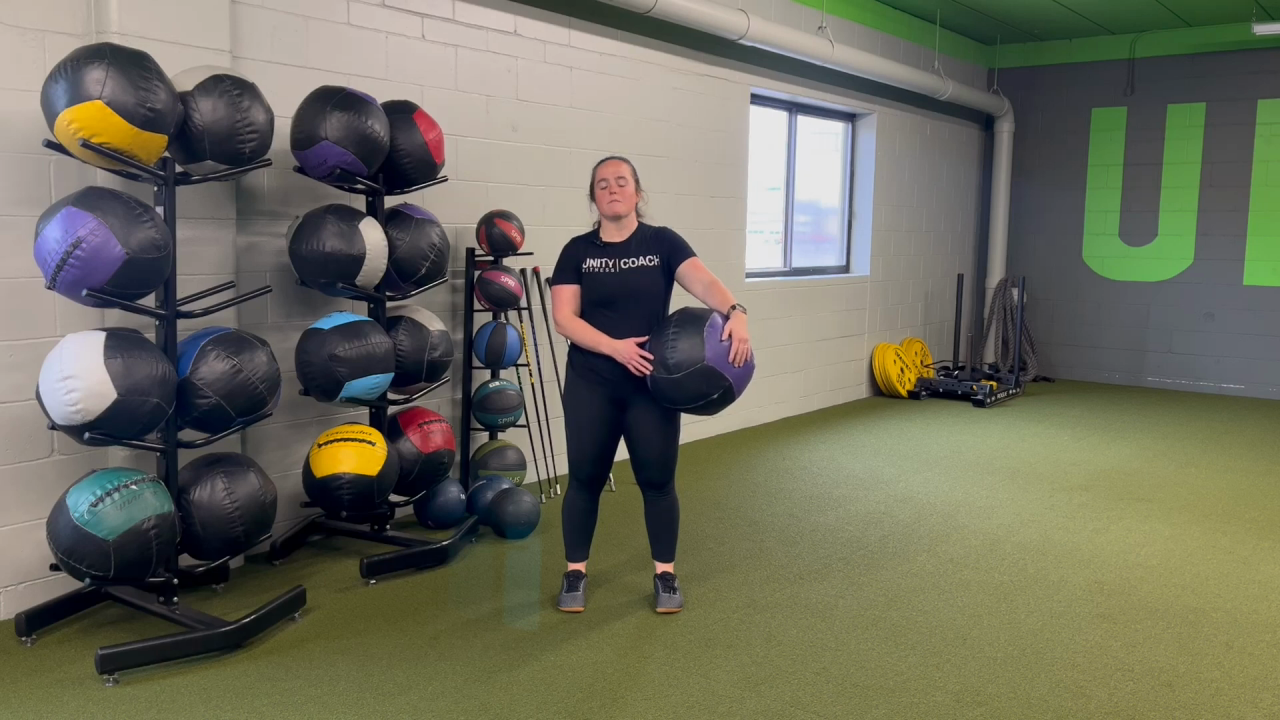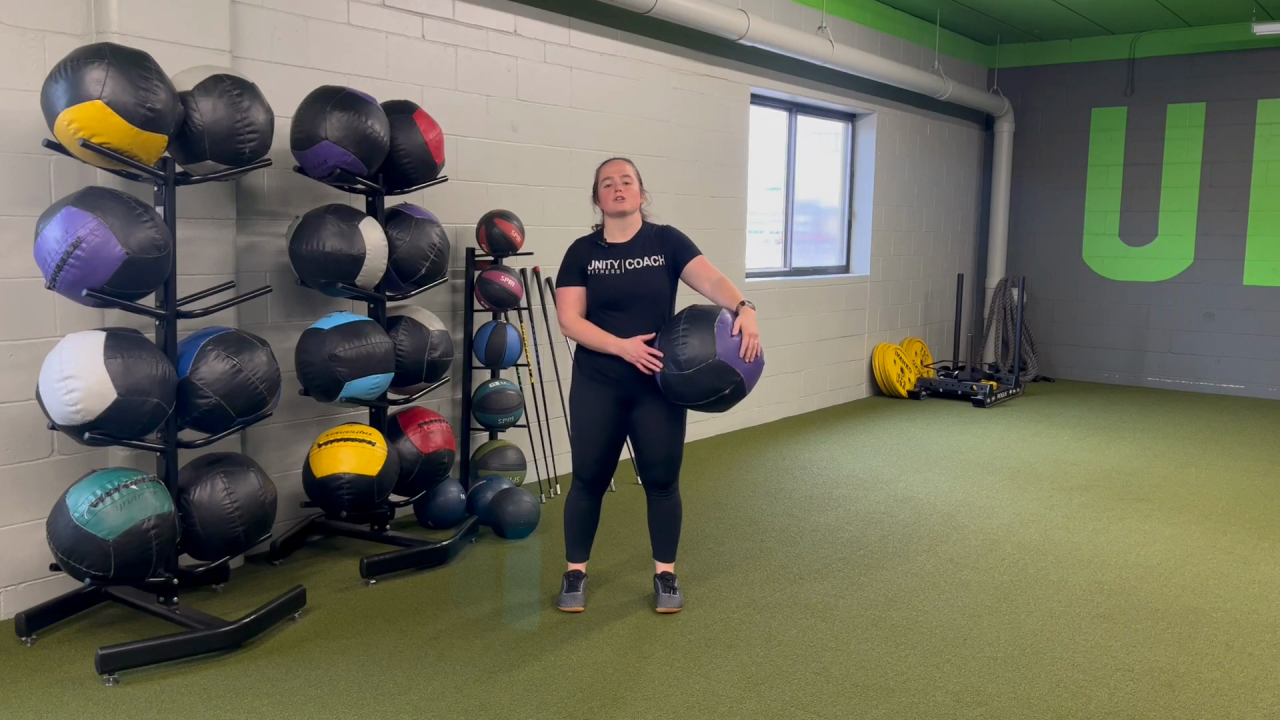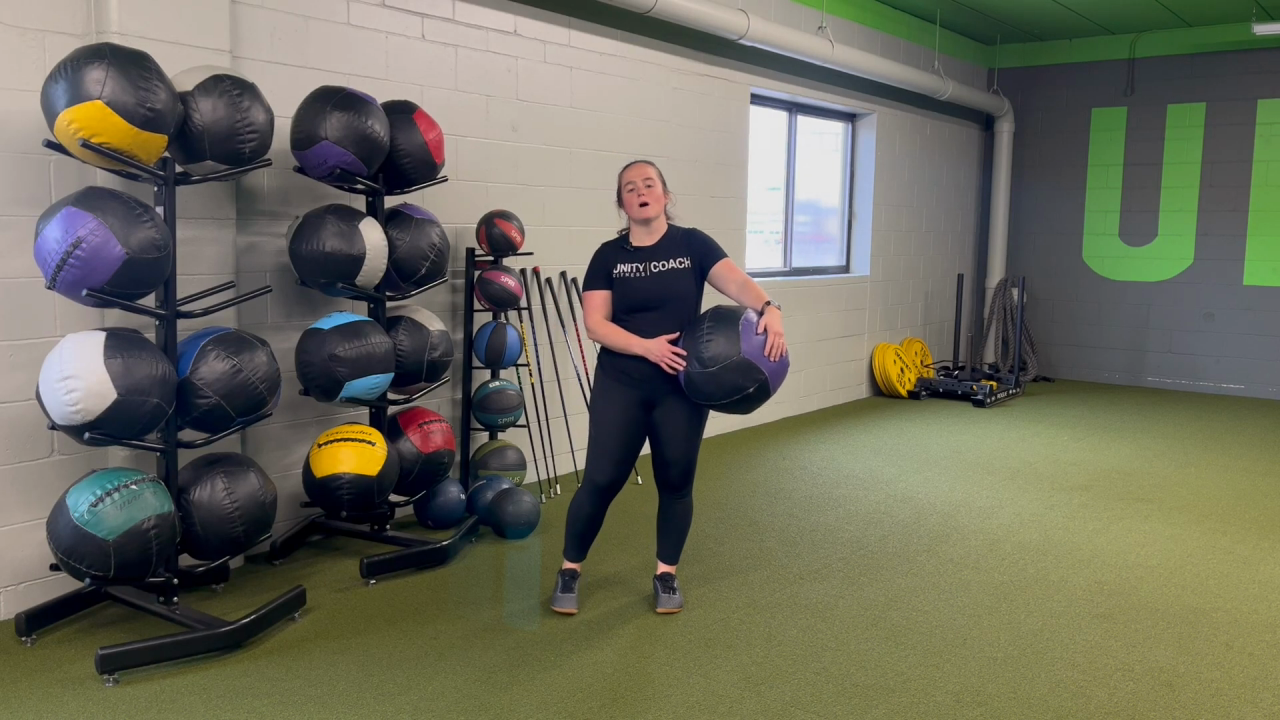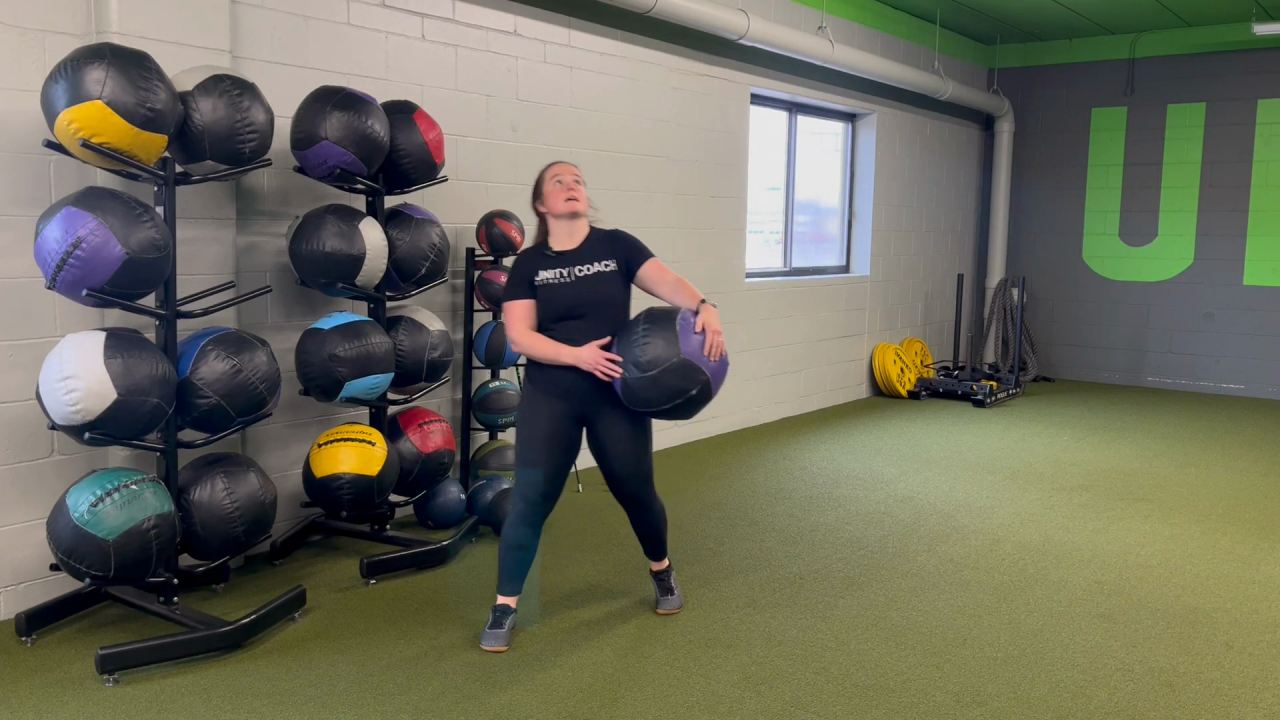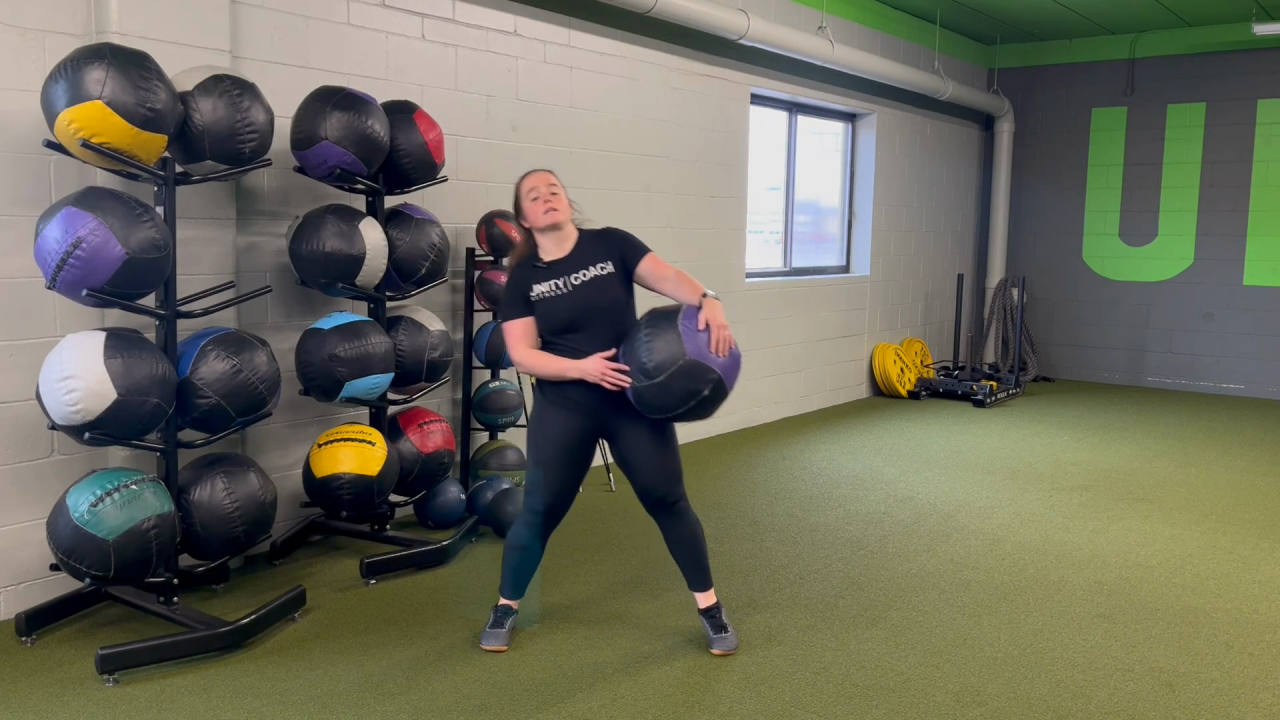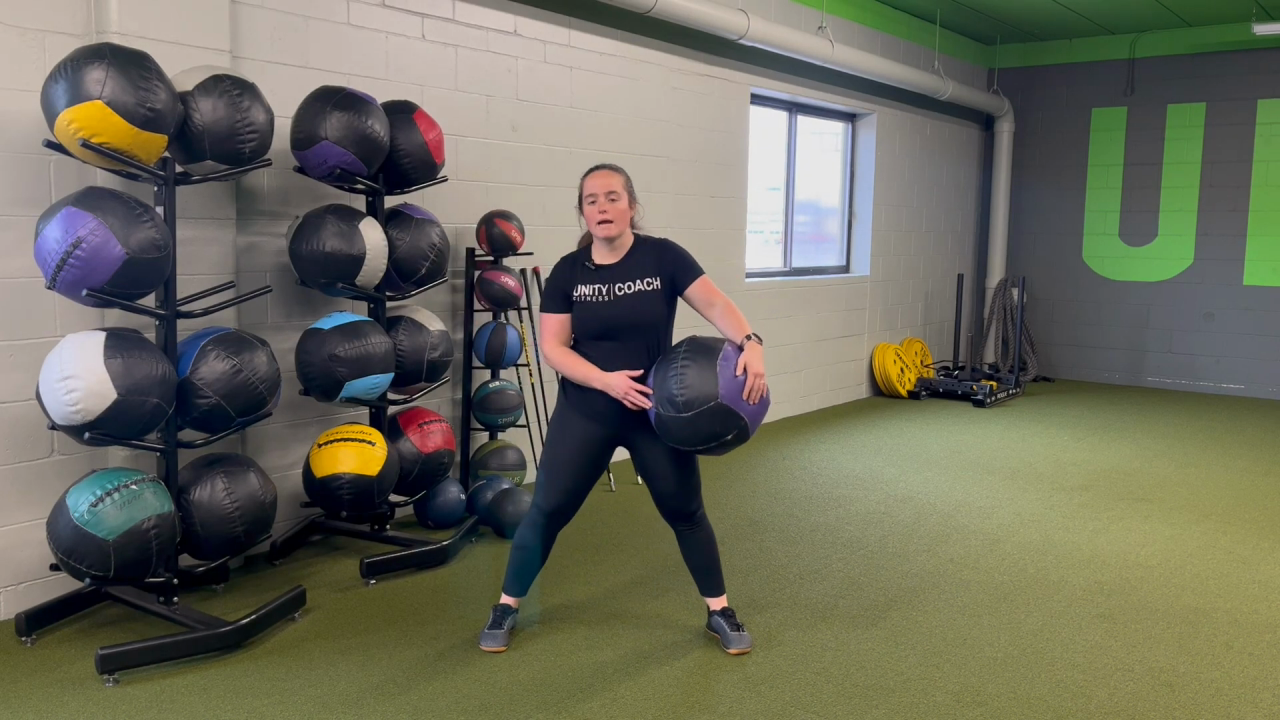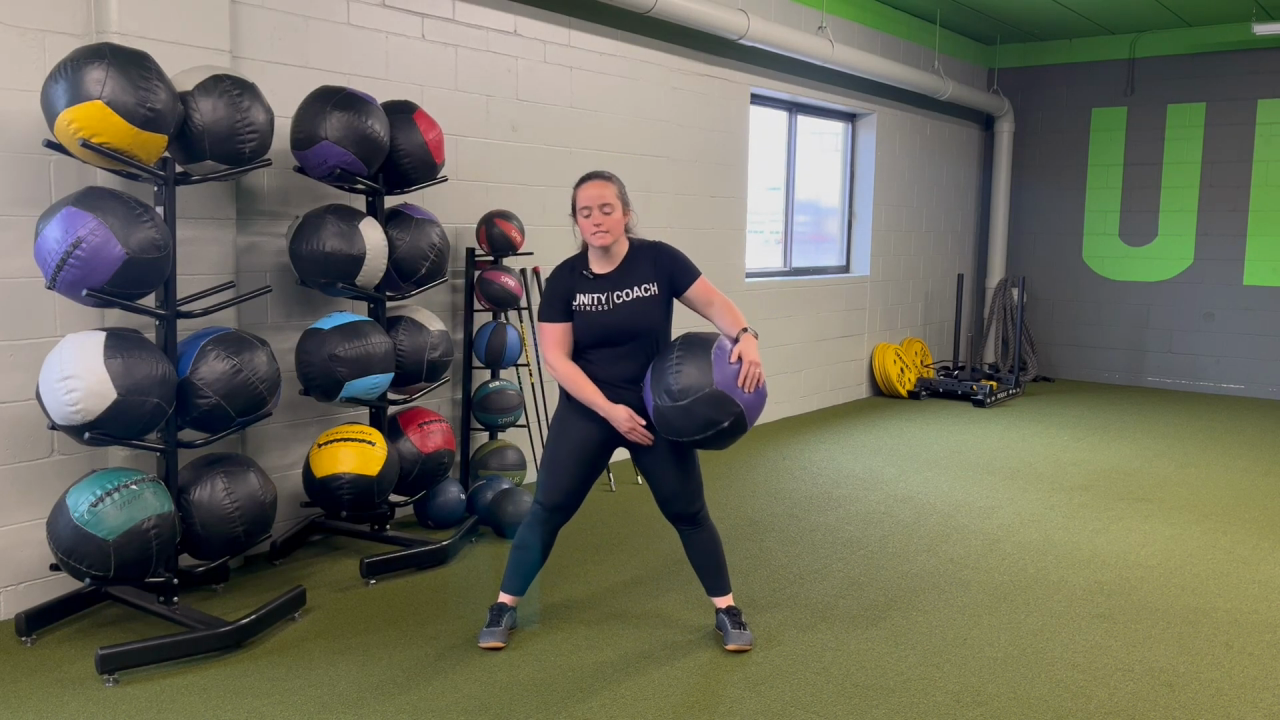
dt=0.7s
person 1, frame 1
left shoulder: (662, 242)
right shoulder: (578, 251)
left elbow: (703, 282)
right elbow: (564, 318)
left wrist: (734, 313)
right wrist: (614, 346)
left hip: (653, 385)
right hip: (591, 386)
left knee: (658, 480)
right knee: (585, 479)
left ankle: (665, 573)
right ankle: (575, 572)
person 1, frame 2
left shoulder: (666, 241)
right shoulder: (582, 252)
left elbow: (710, 280)
right elbow: (569, 320)
left wrist: (743, 309)
right wrist: (622, 346)
left hip: (659, 385)
right hip: (597, 386)
left knee: (662, 480)
right knee: (589, 480)
left ankle: (665, 574)
right ankle: (575, 572)
person 1, frame 3
left shoulder: (692, 244)
right shoulder: (608, 256)
left elbow: (736, 281)
right elbow: (595, 325)
left wrist: (768, 309)
right wrist: (646, 347)
left hip: (682, 387)
right hip: (620, 386)
left knee: (676, 483)
right knee: (601, 480)
left ankle: (666, 574)
right ankle: (570, 569)
person 1, frame 4
left shoulder: (616, 246)
right shoulder: (528, 265)
left elbow: (664, 281)
right elbow: (520, 336)
left wrist: (705, 308)
right wrist: (578, 355)
left hip: (617, 394)
right hip: (550, 398)
left knee: (636, 492)
right knee: (531, 500)
left ankle: (661, 570)
right ankle: (505, 606)
person 1, frame 5
left shoulder: (609, 245)
right shoulder: (523, 278)
left elbow: (665, 277)
right elbow: (522, 354)
left wrist: (707, 301)
right wrist: (582, 368)
left hip: (634, 401)
right hip: (563, 409)
left knee: (667, 500)
right knee: (541, 509)
left ankle: (710, 607)
right ankle: (506, 606)
person 1, frame 6
left shoulder: (663, 257)
right shoulder: (568, 272)
left elbow: (714, 304)
right elbow: (553, 347)
left wrist: (751, 345)
right wrist: (607, 380)
right hip: (584, 413)
left knee: (684, 510)
right knee: (548, 509)
left ankle: (719, 610)
right ankle: (506, 606)
person 1, frame 7
left shoulder: (659, 259)
right shoulder: (565, 279)
left elbow: (714, 303)
right elbow: (556, 358)
left wrist: (745, 337)
right wrist: (608, 410)
right hip: (587, 412)
left knee: (687, 510)
right knee: (549, 507)
left ankle: (726, 608)
right ankle: (506, 605)
